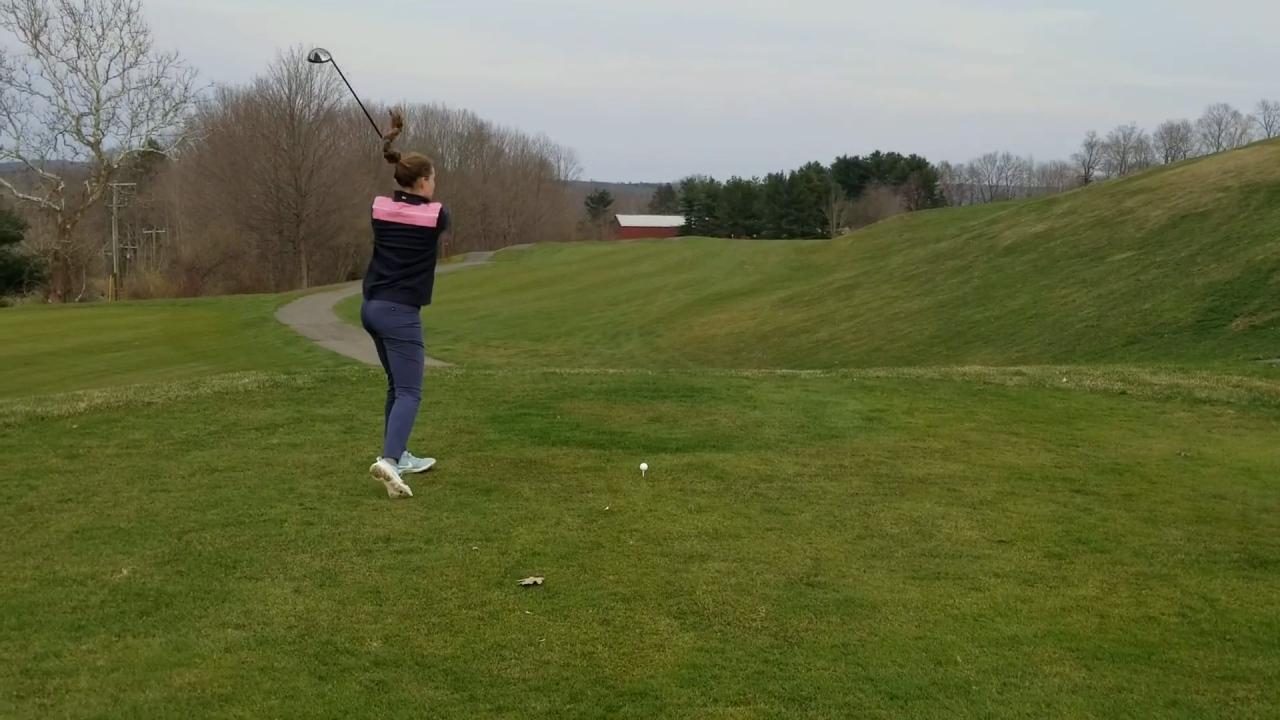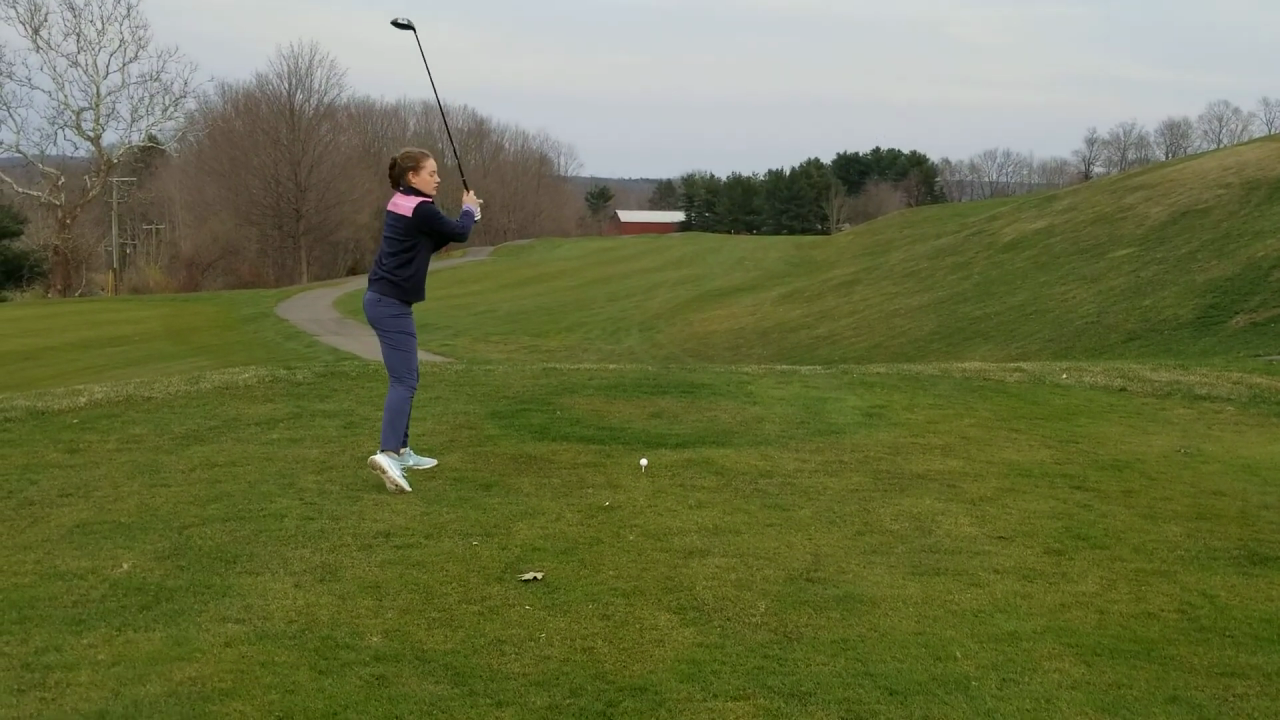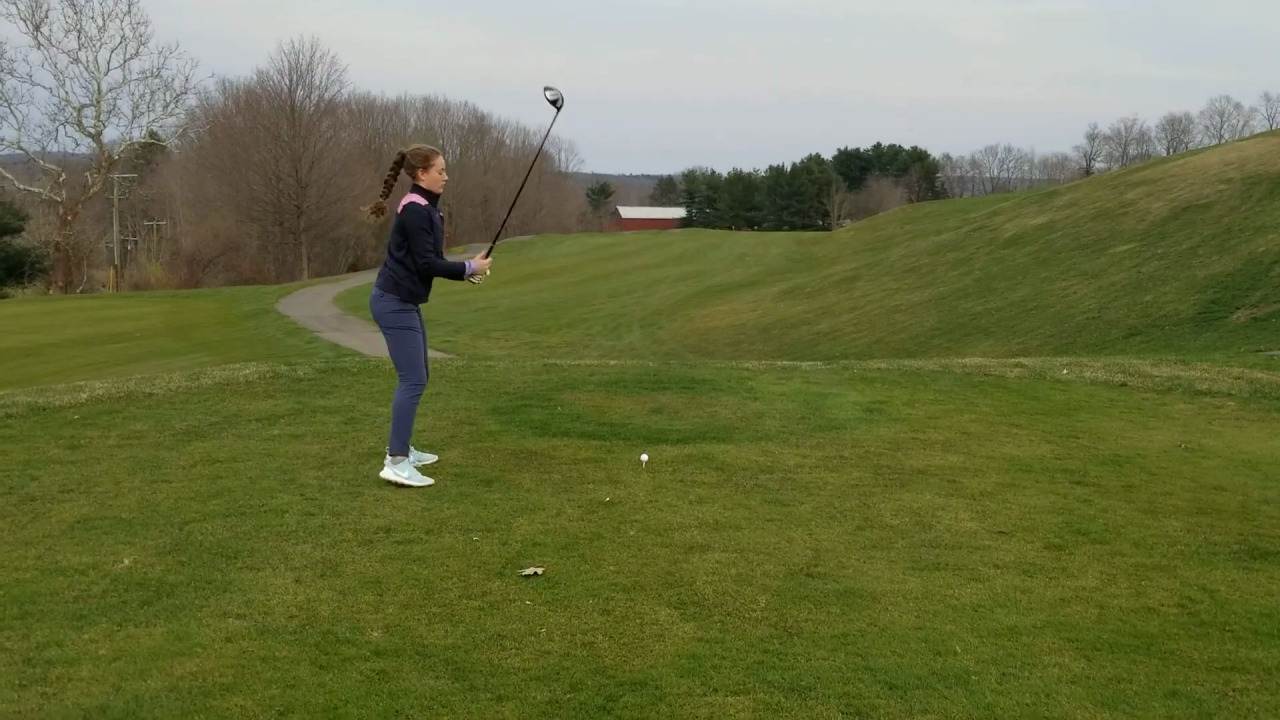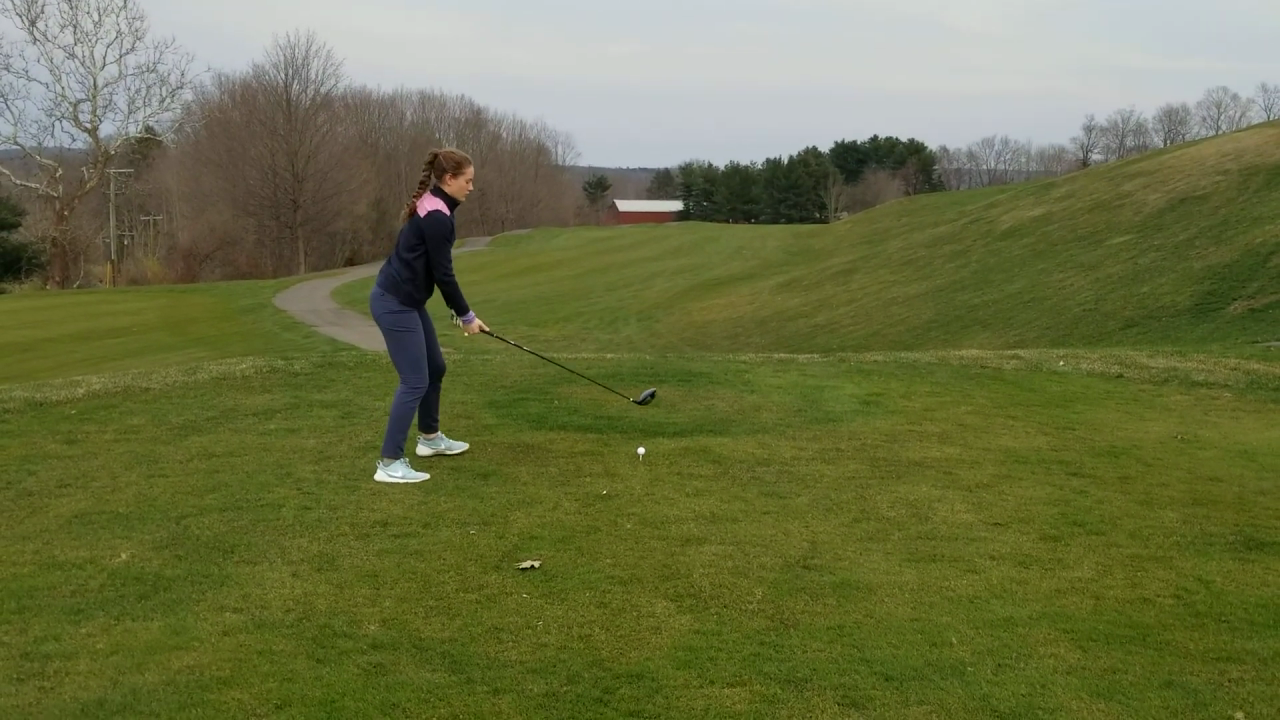
dt=0.5s
person 1, frame 1
left shoulder: (379, 206)
right shoulder: (436, 215)
left wrist: (405, 182)
right wrist: (423, 189)
left hip: (372, 307)
right hip: (400, 312)
left knee: (398, 381)
right knee: (409, 391)
left ankle: (400, 455)
right ankle: (390, 460)
person 1, frame 2
left shoulder: (402, 204)
right shoulder: (421, 208)
left elbow: (434, 240)
right elbow: (459, 234)
left wrist: (465, 214)
right wrist: (469, 211)
left hip: (385, 299)
right hip: (391, 304)
left knee: (407, 378)
right knee: (404, 381)
left ankle: (400, 451)
right ankle: (387, 453)
person 1, frame 3
left shoulder: (425, 208)
right shoulder: (415, 210)
left elbow: (431, 260)
right elbow: (426, 264)
left wrist: (466, 267)
right wrist: (469, 267)
left hip: (403, 302)
right hip: (394, 303)
left knee: (417, 377)
right knee: (413, 380)
left ankle: (401, 447)
right ankle: (396, 463)
person 1, frame 4
left shoulder: (434, 208)
right shoulder: (437, 217)
left elbow: (436, 270)
right elbow: (443, 273)
left wrist: (458, 311)
right wrist: (466, 315)
left hip: (407, 300)
right hip: (395, 303)
left knee: (436, 369)
right knee: (415, 381)
left ankle: (430, 437)
right ankle: (389, 463)
